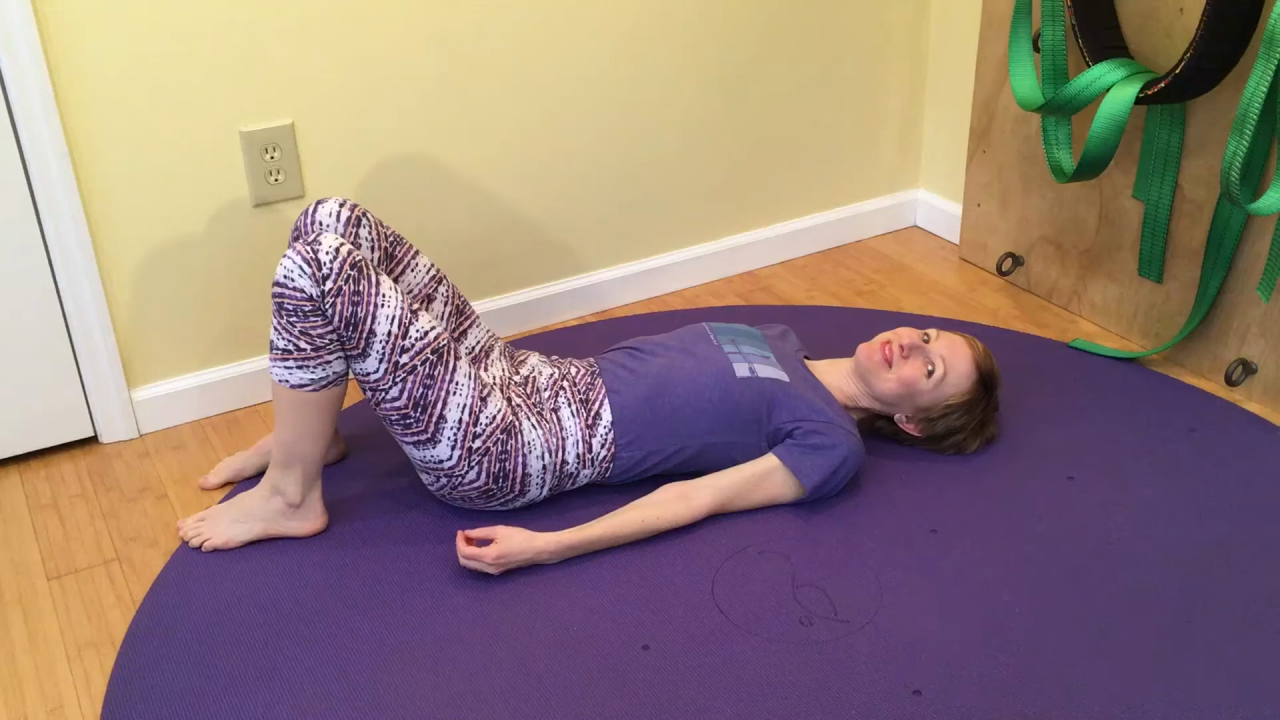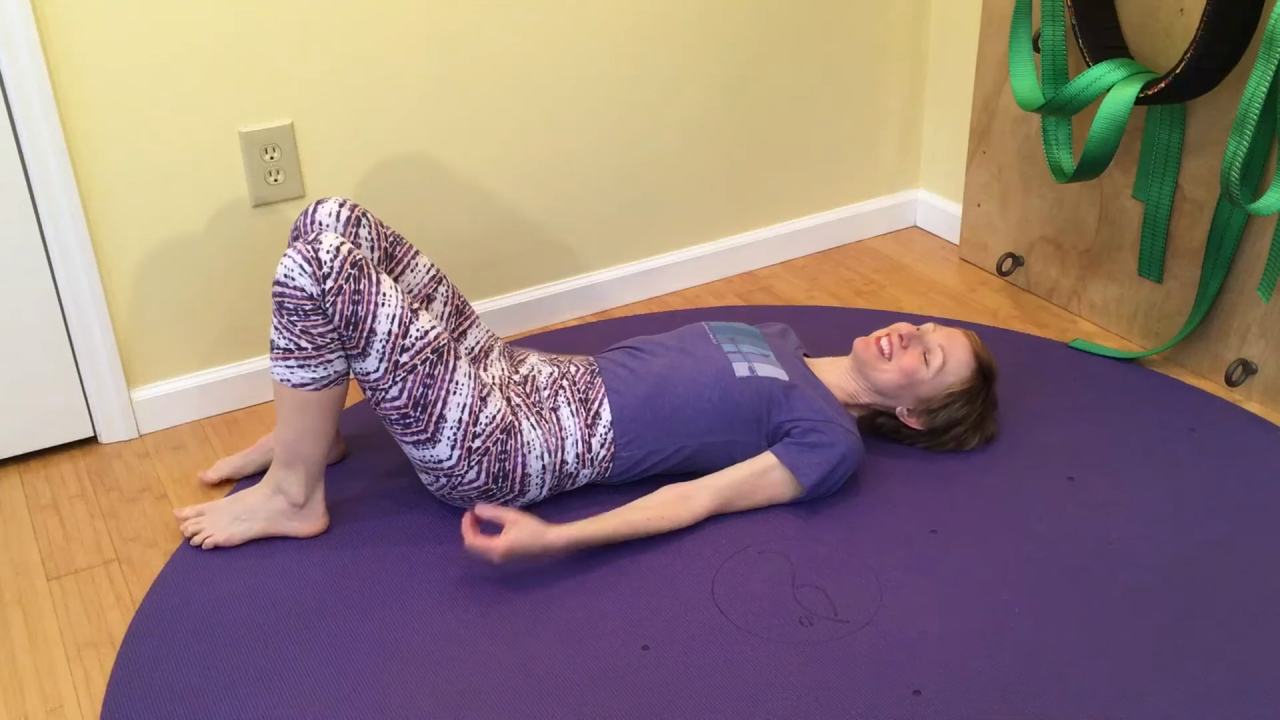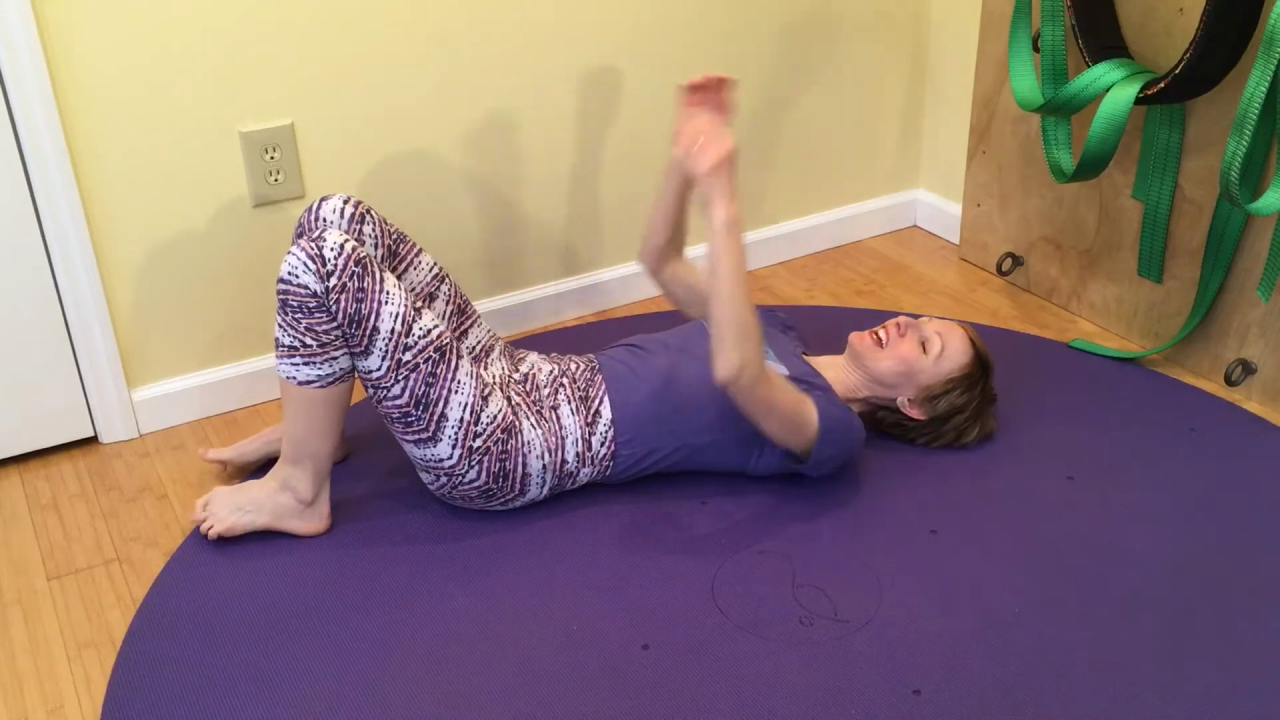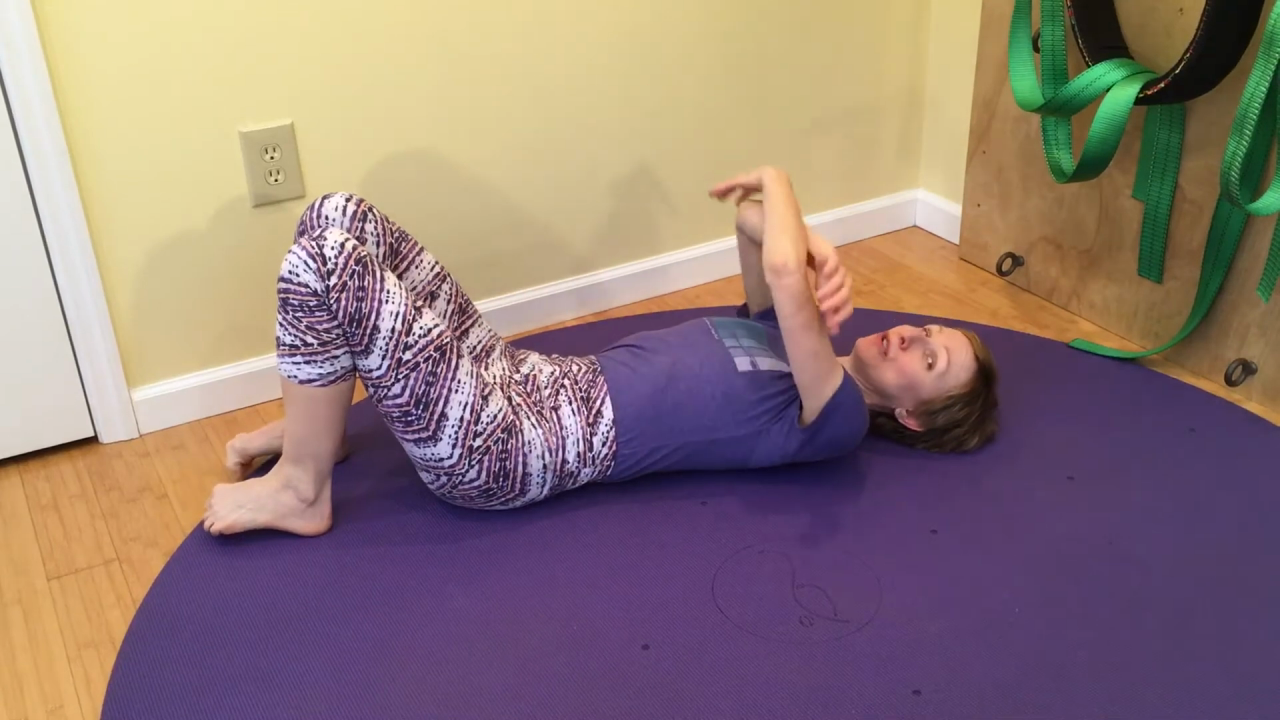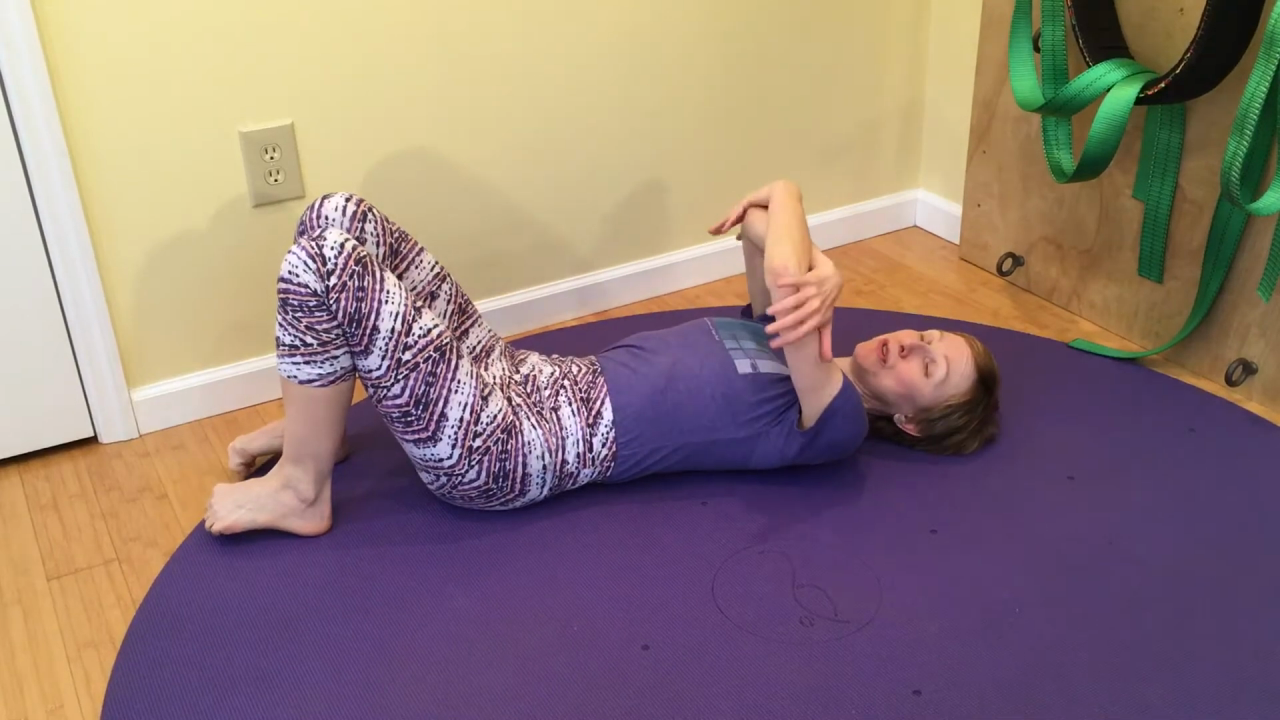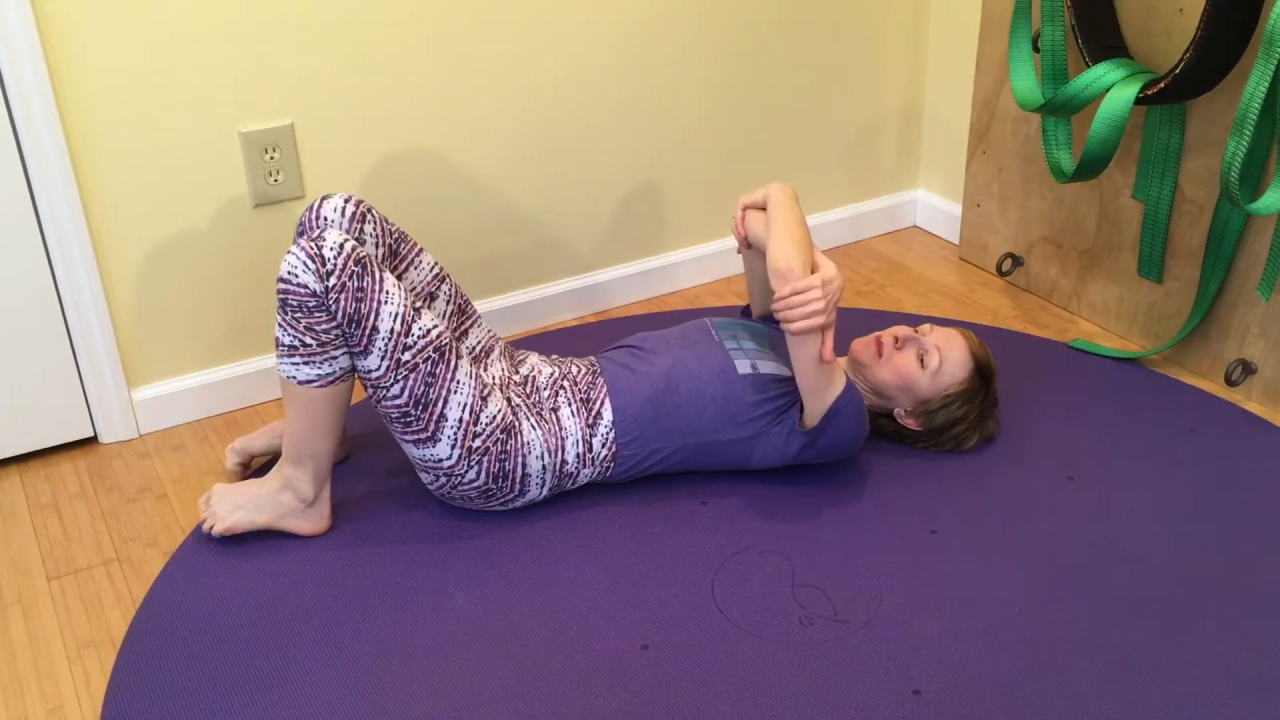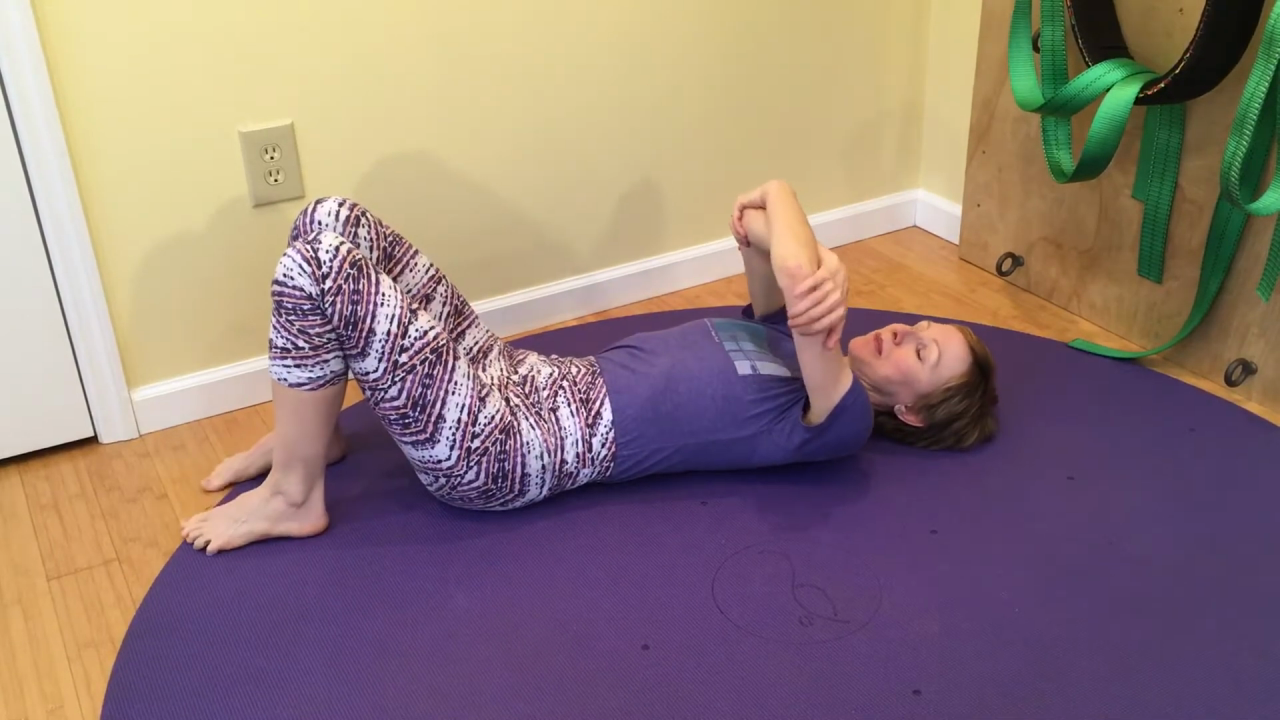
dt=0.5s
person 1, frame 1
left shoulder: (831, 448)
right shoulder: (783, 342)
left elbow: (694, 499)
left wrist: (539, 549)
left hip: (501, 451)
right hip: (532, 382)
left knee: (316, 264)
right knee: (333, 222)
left ankle: (289, 499)
right ankle: (306, 435)
person 1, frame 2
left shoulder: (832, 443)
right shoulder: (784, 346)
left elbow: (695, 500)
left wrist: (549, 538)
right wrist: (512, 351)
left hip: (506, 450)
right hip: (532, 380)
left knee: (316, 264)
right knee: (332, 222)
left ankle: (291, 496)
right ankle: (306, 433)
person 1, frame 3
left shoulder: (828, 435)
right shoulder: (783, 348)
left elbow: (735, 375)
right elbow: (658, 264)
left wrist: (719, 191)
right wrist: (688, 159)
left hip: (503, 448)
right hip: (533, 383)
left knee: (325, 258)
right knee: (339, 217)
left ankle: (298, 492)
right ankle: (310, 428)
person 1, frame 4
left shoulder: (836, 419)
right shoulder: (793, 340)
left elbow: (781, 272)
right elbow: (754, 226)
left wrist: (776, 180)
right wrist: (823, 257)
left hip: (506, 450)
right hip: (532, 383)
left knee: (324, 260)
right knee: (341, 218)
left ankle: (300, 490)
right ankle: (310, 425)
person 1, frame 5
left shoulder: (836, 422)
right shoulder: (805, 349)
left elbow: (783, 267)
right elbow: (771, 249)
left wrist: (784, 197)
right wrist: (820, 276)
left hip: (504, 449)
right hip: (531, 381)
left knee: (324, 257)
right knee: (341, 217)
left ankle: (300, 489)
right ankle: (314, 424)
person 1, frame 6
left shoulder: (837, 423)
right shoulder: (796, 343)
left elbow: (783, 240)
right elbow: (758, 237)
left wrist: (791, 230)
right wrist: (821, 276)
left hip: (506, 450)
right hip: (530, 381)
left knee: (322, 262)
right knee: (339, 219)
left ankle: (299, 491)
right ankle: (312, 424)
person 1, frame 7
left shoulder: (840, 423)
right shoulder: (794, 341)
right elbow: (767, 248)
left wrist: (803, 258)
right wrist: (822, 270)
left hip: (507, 449)
right hip: (526, 381)
left knee: (316, 267)
right knee: (332, 220)
left ankle: (292, 498)
right ankle: (309, 434)
